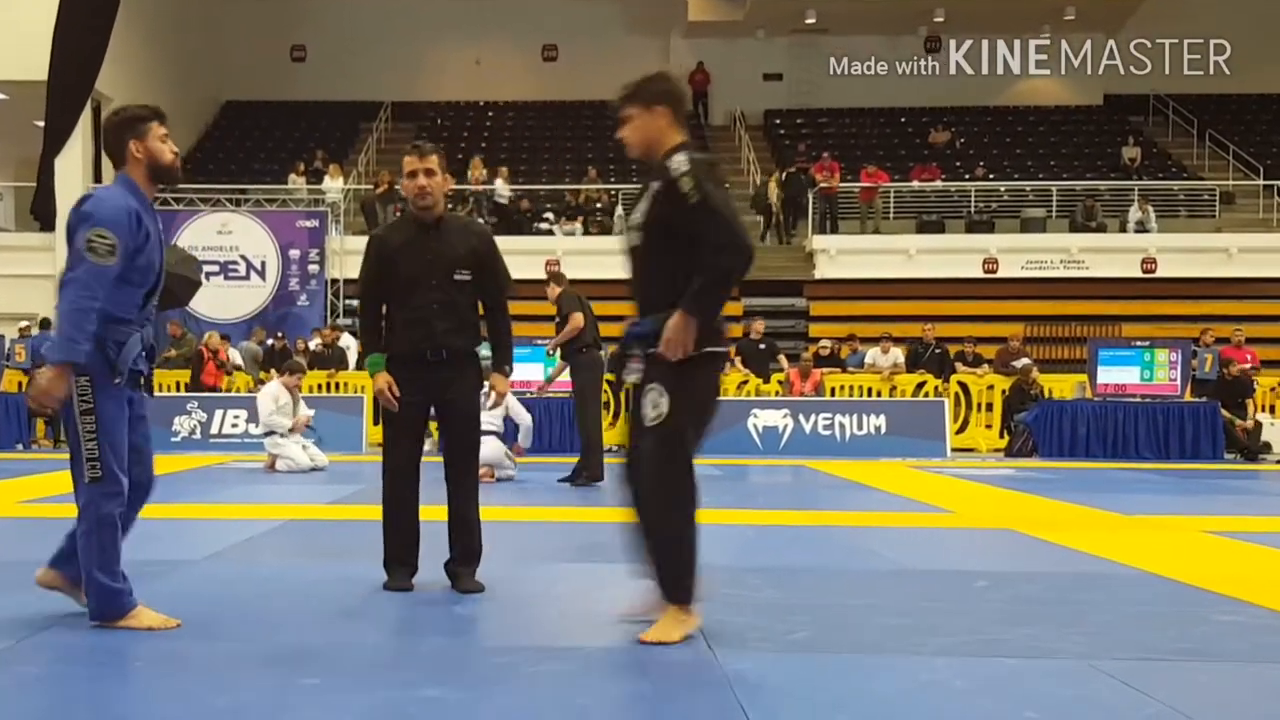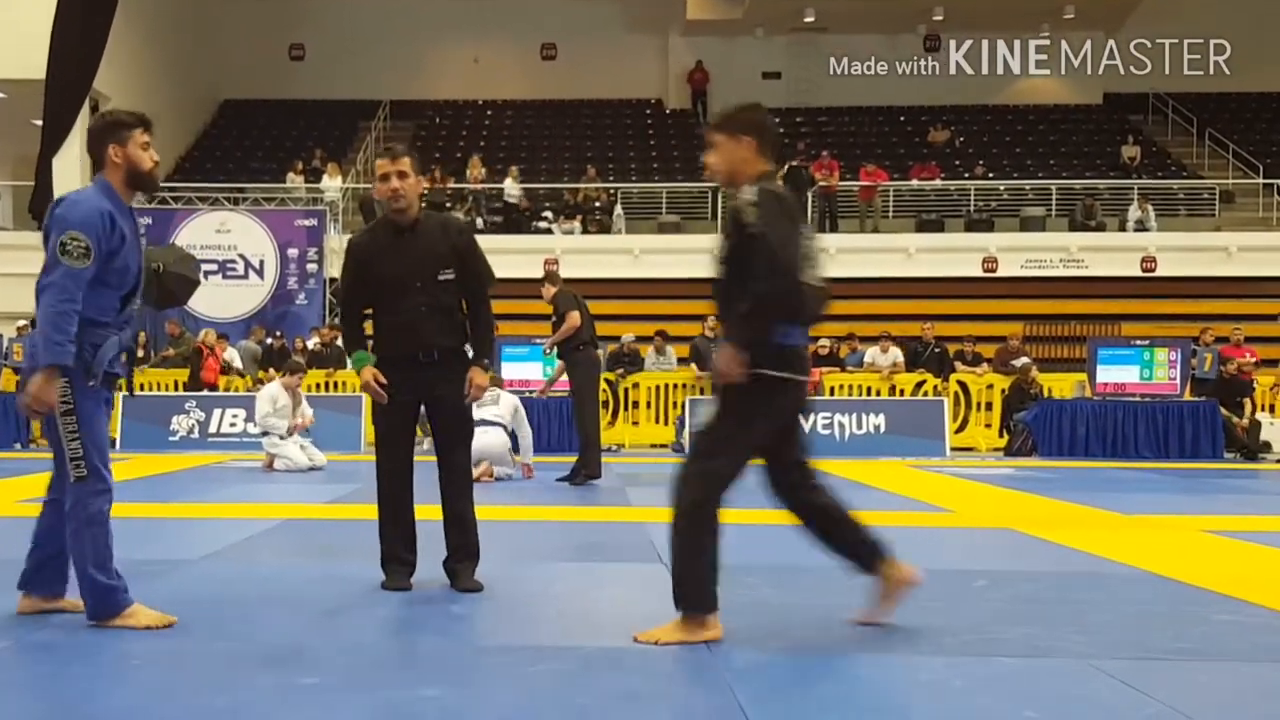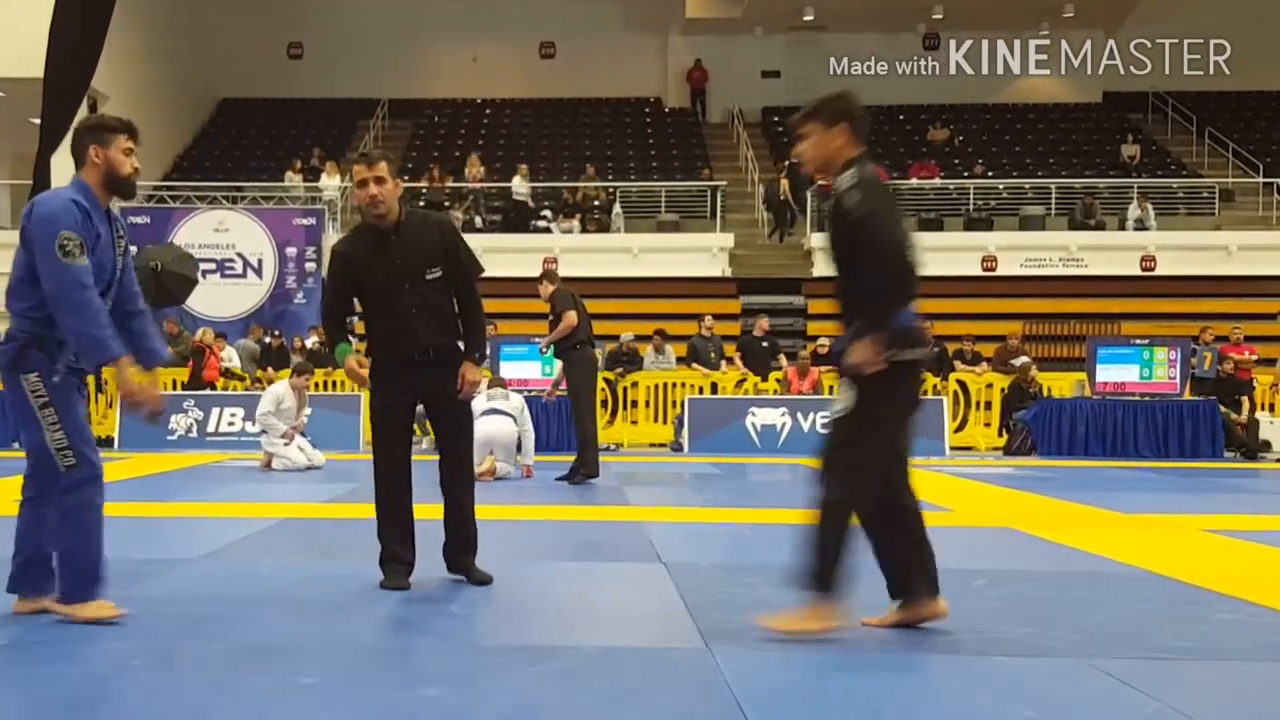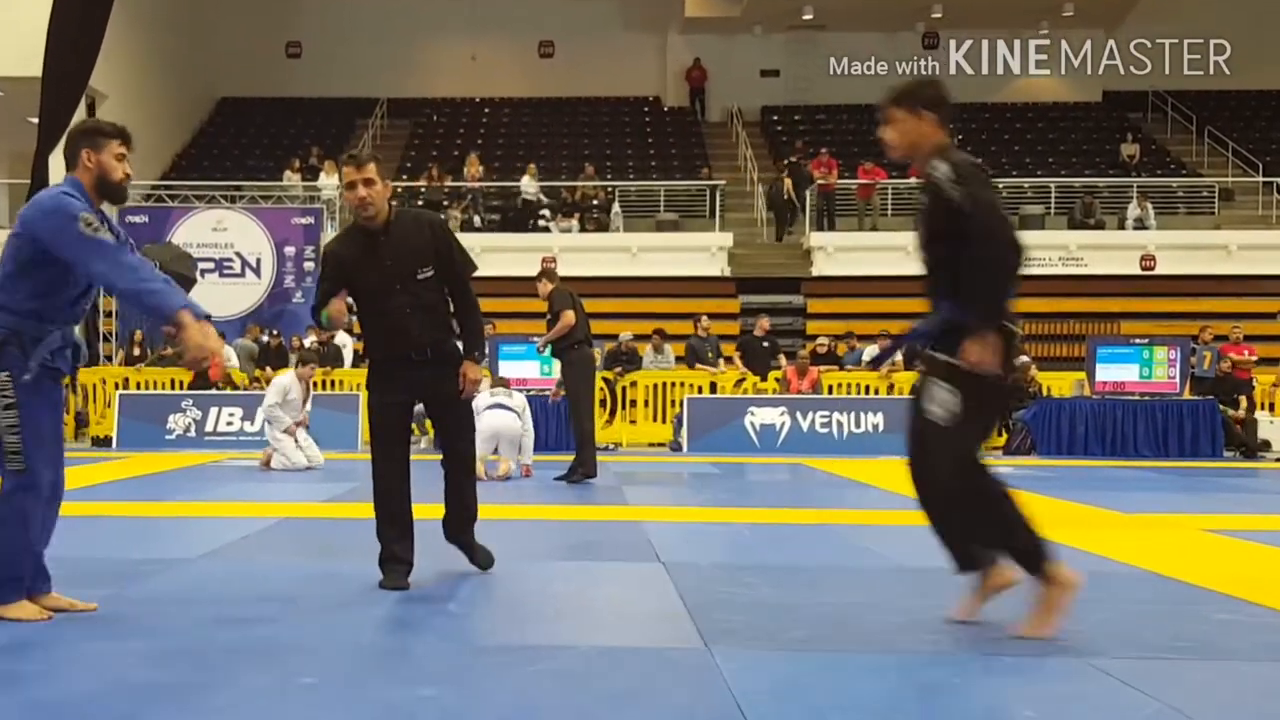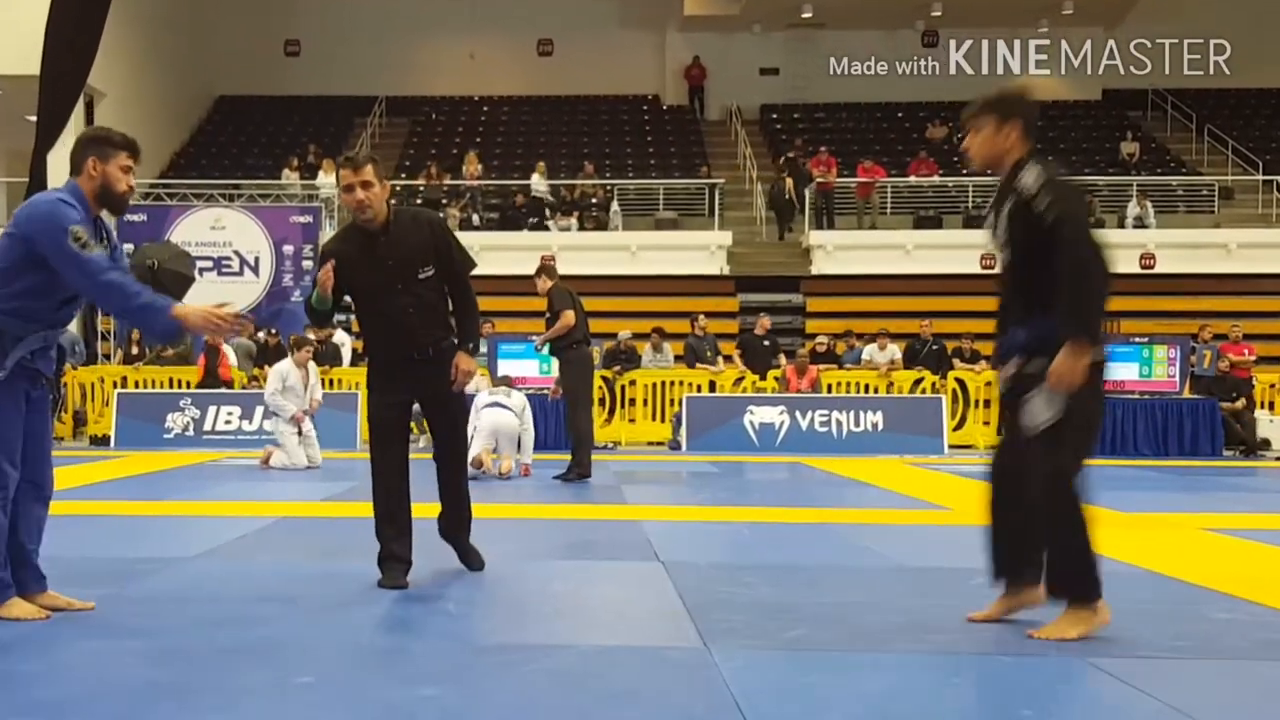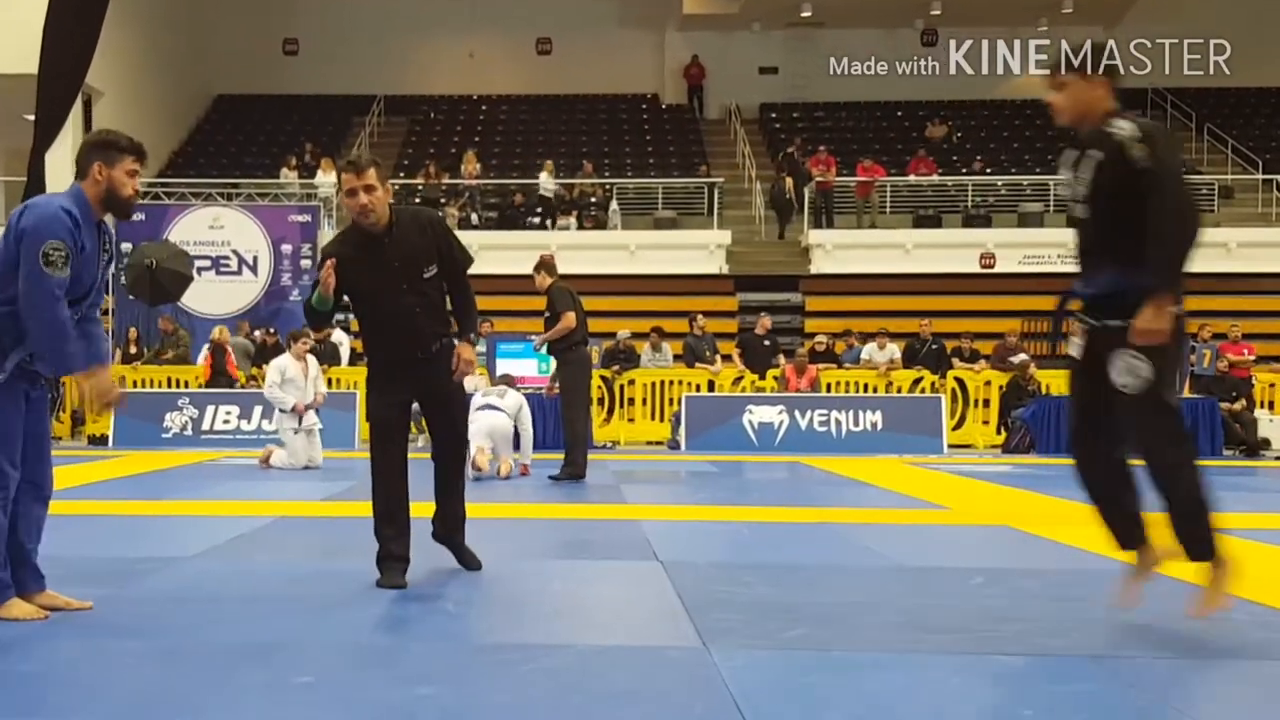
dt=0.2s
person 1, frame 1
left shoulder: (685, 171)
right shoulder: (673, 175)
left elbow: (732, 249)
left wrist: (689, 315)
left hip: (683, 351)
right hip: (665, 350)
left knee: (658, 472)
right knee: (650, 468)
left ankle: (678, 608)
right ankle: (673, 596)
person 1, frame 2
left shoulder: (752, 201)
right shoulder: (769, 204)
left elbow: (777, 281)
right elbow: (798, 289)
left wrist: (737, 344)
left hip: (764, 376)
right hip: (780, 369)
left knee: (698, 483)
right knee: (793, 484)
left ankle: (696, 616)
right ankle: (884, 567)
person 1, frame 3
left shoulder: (856, 188)
right shoulder: (860, 187)
left elbow: (889, 263)
left wrist: (871, 337)
left hip: (884, 356)
right hip: (892, 352)
left knee: (848, 472)
right knee: (880, 477)
left ankle: (822, 603)
right ankle: (918, 596)
person 1, frame 4
left shoulder: (952, 178)
right shoulder: (939, 181)
left elbow: (999, 252)
left wrist: (983, 331)
left hip: (973, 350)
right hip: (949, 347)
left knee: (952, 465)
right knee: (928, 464)
left ankle: (1051, 576)
right ankle: (988, 567)
person 1, frame 5
left shoulder: (1042, 188)
right shoulder: (1012, 194)
left elbow: (1085, 269)
left wrist: (1077, 348)
right wrist: (1013, 356)
left hip: (1065, 360)
right hip: (1033, 358)
left knee: (1048, 477)
right knee: (1012, 474)
left ankle: (1083, 604)
right ankle: (1020, 585)
person 1, frame 6
left shoulder: (1133, 141)
right shoulder: (1082, 154)
left elbow: (1179, 218)
left wrist: (1162, 300)
left hip: (1142, 320)
right hip: (1105, 317)
left knee: (1157, 436)
right knee: (1089, 437)
left ankle: (1210, 559)
right ankle: (1138, 546)
person 2, frame 1
left shoulder: (140, 210)
right shoulder: (111, 209)
right elbow: (82, 292)
right wrist: (60, 365)
left hip: (122, 363)
right hip: (95, 364)
left knee: (134, 482)
right knee: (106, 487)
left ankle: (69, 569)
right ankle: (112, 603)
person 2, frame 2
left shoulder: (121, 216)
right shoulder: (84, 212)
right elbow: (60, 297)
right wrist: (50, 370)
left hip: (90, 366)
right hip: (66, 369)
left knee: (75, 483)
right knee: (89, 485)
left ankle: (41, 588)
right ankle: (111, 603)
person 2, frame 3
left shoulder: (106, 221)
right shoulder: (59, 211)
left elbow: (126, 297)
right elbow: (74, 295)
left wrist: (147, 360)
right wrist: (121, 363)
left hip: (64, 364)
left knee: (50, 478)
right knee: (78, 473)
right ankle: (79, 593)
person 2, frame 4
left shoulder: (95, 217)
right shoulder: (58, 209)
left elbow: (139, 270)
right elbow: (118, 271)
left wrist: (196, 321)
right wrist: (184, 319)
left hip: (44, 361)
left knee: (42, 480)
person 2, frame 5
left shoulder: (92, 223)
right shoulder: (54, 213)
left elbow: (122, 291)
right elbow: (104, 285)
left wrist: (188, 318)
right wrist: (180, 314)
person 2, frame 6
left shoulder: (99, 232)
right shoulder: (52, 218)
left elbow: (88, 311)
right elbow: (45, 306)
left wrist: (97, 370)
right wrist: (81, 372)
person 3, frame 1
left shoulder: (474, 237)
right shoulder: (384, 242)
left elbow: (497, 307)
right elbow: (369, 310)
left wrist: (502, 367)
right wrist: (376, 366)
left hip: (459, 369)
right hip: (404, 370)
left knee: (463, 470)
right knee: (399, 472)
left ankle: (463, 565)
right ankle: (399, 566)
person 3, frame 2
left shoulder: (454, 233)
right shoulder: (363, 246)
left elbow: (479, 303)
right elbow: (350, 311)
left wrist: (480, 362)
right wrist: (361, 361)
left hip: (449, 367)
right hip: (393, 371)
left knee: (456, 468)
right knee: (393, 471)
left ankle: (461, 563)
right ankle: (398, 564)
person 3, frame 3
left shoulder: (438, 229)
right shoulder: (348, 251)
left elbow: (468, 296)
right elbow: (334, 314)
left wrist: (473, 356)
right wrist: (345, 352)
left hip: (445, 362)
right hip: (389, 370)
left knee: (457, 459)
right knee: (391, 469)
left ankle: (461, 555)
right ankle: (397, 562)
person 3, frame 4
left shoulder: (429, 227)
right shoulder: (339, 251)
left elbow: (463, 293)
right elbow: (323, 311)
left wrist: (473, 353)
right wrist: (328, 315)
left hip: (442, 360)
right hip: (387, 370)
left knee: (460, 453)
right knee: (389, 468)
left ankle: (462, 532)
right ankle: (396, 560)
person 3, frame 5
left shoulder: (427, 226)
right shoulder: (338, 251)
left elbow: (462, 288)
right elbow: (321, 319)
left wrist: (468, 346)
right wrist: (321, 296)
left hip: (440, 360)
right hip: (386, 369)
left knee: (453, 452)
right knee: (388, 467)
left ankle: (457, 532)
right ankle: (394, 559)
person 3, frame 6
left shoulder: (427, 224)
right shoulder: (339, 253)
left elbow: (459, 283)
right elbow: (318, 322)
left wrist: (467, 337)
right wrist: (324, 296)
left hip: (440, 357)
right hip: (387, 369)
left knee: (452, 450)
right knee: (388, 465)
left ankle: (451, 532)
right ankle: (392, 558)
person 4, frame 1
left shoulder: (566, 297)
right shoulder: (569, 302)
left elbow: (578, 322)
right elbow: (567, 357)
left wrist: (555, 341)
right wrist: (549, 379)
left hip: (586, 358)
right hip: (585, 358)
left knee: (588, 415)
right knee: (585, 414)
left ankle: (592, 470)
right ankle: (586, 468)
person 4, frame 2
left shoulder: (562, 296)
left elbow: (574, 322)
right elbow: (566, 355)
left wrist: (551, 341)
right wrist: (549, 382)
left hip: (583, 359)
right hip: (582, 360)
left knee: (586, 415)
right knee: (583, 415)
left ankle: (590, 468)
right ankle: (584, 466)
person 4, frame 3
left shoulder: (560, 294)
left elbow: (571, 321)
left wrist: (548, 340)
right wrist: (556, 383)
left hip: (580, 359)
right hip: (580, 358)
left knee: (584, 415)
right knee: (581, 415)
left ankle: (589, 467)
right ankle: (581, 466)
person 4, frame 4
left shoulder: (559, 294)
right shoulder: (564, 296)
left elbow: (568, 321)
left wrist: (545, 339)
right wrist: (560, 383)
left hip: (577, 358)
right hip: (578, 358)
left knee: (581, 414)
right knee: (579, 415)
left ankle: (587, 466)
right ankle: (580, 465)
person 4, frame 5
left shoulder: (558, 292)
right shoulder: (563, 294)
left elbow: (568, 320)
left wrist: (544, 338)
right wrist: (559, 380)
left hip: (575, 358)
right hip: (577, 357)
left knee: (577, 413)
right knee: (579, 413)
left ankle: (581, 466)
right ankle: (579, 465)
person 4, frame 6
left shoulder: (558, 291)
right shoulder: (561, 292)
left elbow: (569, 322)
left wrist: (543, 338)
right wrist: (554, 377)
left hip: (573, 359)
right hip: (575, 358)
left knee: (572, 414)
right knee: (578, 414)
left ankle: (573, 466)
right ankle: (576, 466)
